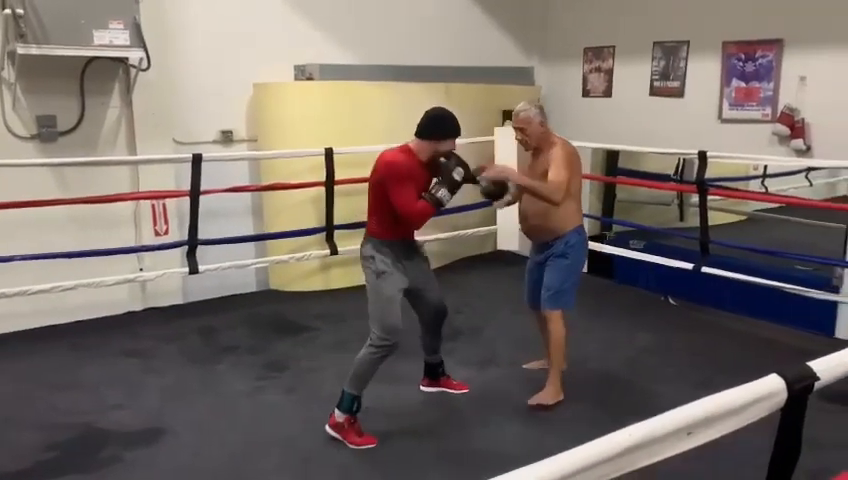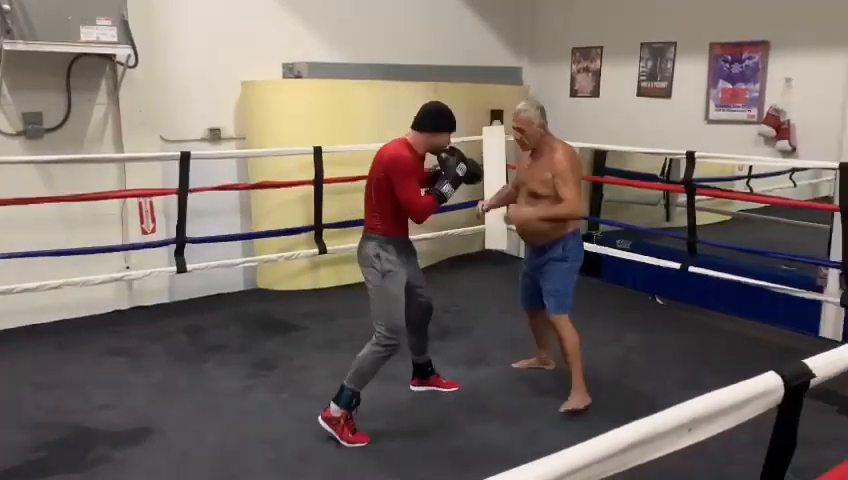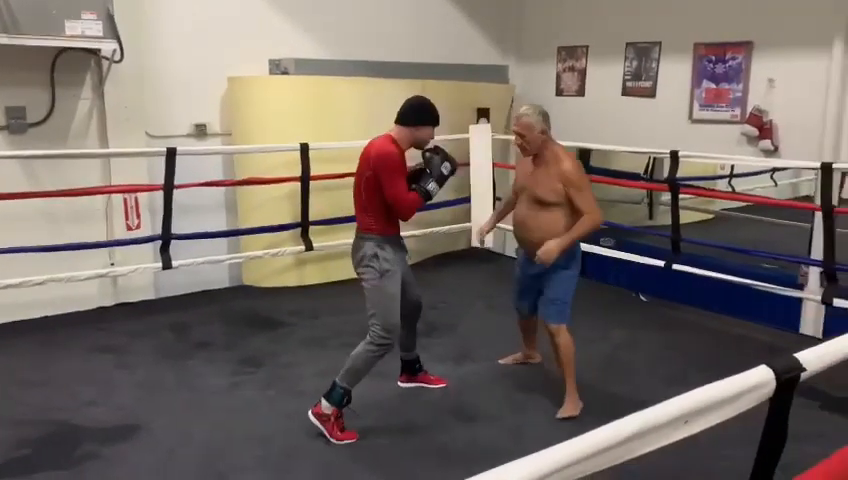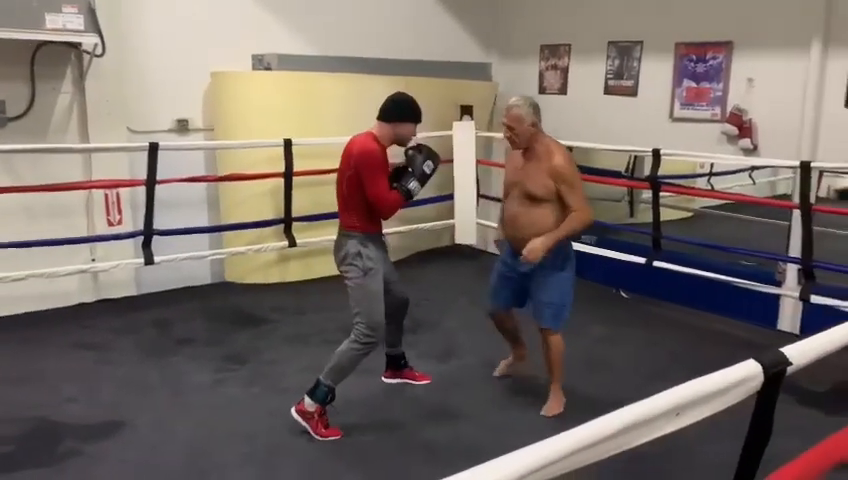
dt=0.2s
person 1, frame 1
left shoulder: (426, 160)
right shoulder: (394, 162)
right elbow: (413, 216)
left wrist: (466, 175)
right wrist: (446, 186)
left hip: (408, 249)
right hip: (382, 254)
left knee: (435, 310)
right knee: (385, 337)
left ankle: (435, 375)
right ankle: (341, 416)
person 1, frame 2
left shoulder: (410, 154)
right shoulder: (398, 157)
right elbow: (418, 211)
left wrist: (440, 174)
right wrist: (449, 180)
left hip: (399, 245)
right hip: (381, 250)
left knee: (422, 308)
right knee: (389, 336)
left ankle: (423, 374)
right ankle: (337, 411)
person 1, frame 3
left shoulder: (389, 148)
right shoulder: (386, 153)
right elbow: (404, 208)
left wrist: (422, 172)
right wrist: (434, 178)
left hip: (389, 244)
right hip: (377, 248)
left knee: (411, 306)
right knee: (384, 334)
left ankle: (411, 371)
right ankle: (328, 407)
person 1, frame 4
left shoulder: (373, 147)
right shoulder: (366, 151)
right elbow: (385, 207)
left wrist: (404, 170)
right wrist: (416, 177)
left hip: (373, 243)
right hip: (359, 247)
left knee: (397, 302)
right knee: (368, 332)
left ankle: (395, 367)
right ankle: (311, 405)
person 2, frame 1
left shoulder: (560, 152)
right shoulder: (533, 152)
left elbow: (556, 194)
right elbow: (523, 192)
left wrist: (514, 176)
right wrist: (505, 181)
left hip: (565, 244)
right hip: (541, 244)
left knee: (552, 311)
right knee: (537, 305)
left ankle: (554, 385)
right ankle: (551, 358)
person 2, frame 2
left shoulder: (560, 157)
right shoulder: (527, 154)
left elbow: (575, 208)
right elbow: (515, 188)
left wrist: (533, 214)
right wrist: (491, 203)
left hip: (560, 249)
right hip: (535, 248)
left knee: (558, 315)
right knee: (533, 306)
left ankle: (579, 389)
right ankle: (543, 356)
person 2, frame 3
left shoulder: (565, 166)
right shoulder: (524, 159)
left elbow: (593, 215)
left wrist: (559, 243)
right wrist: (493, 221)
left hip: (558, 259)
right hip: (527, 254)
left knee: (555, 325)
right knee: (524, 309)
left ankle: (572, 395)
right ankle: (530, 351)
person 2, frame 4
left shoulder: (557, 161)
right shoulder: (514, 153)
left elbow: (583, 215)
left wrist: (545, 243)
right wrist: (502, 230)
left hip: (550, 258)
right hip: (513, 251)
left knee: (548, 327)
right knee: (498, 310)
left ankle: (556, 392)
right ankle: (518, 351)
